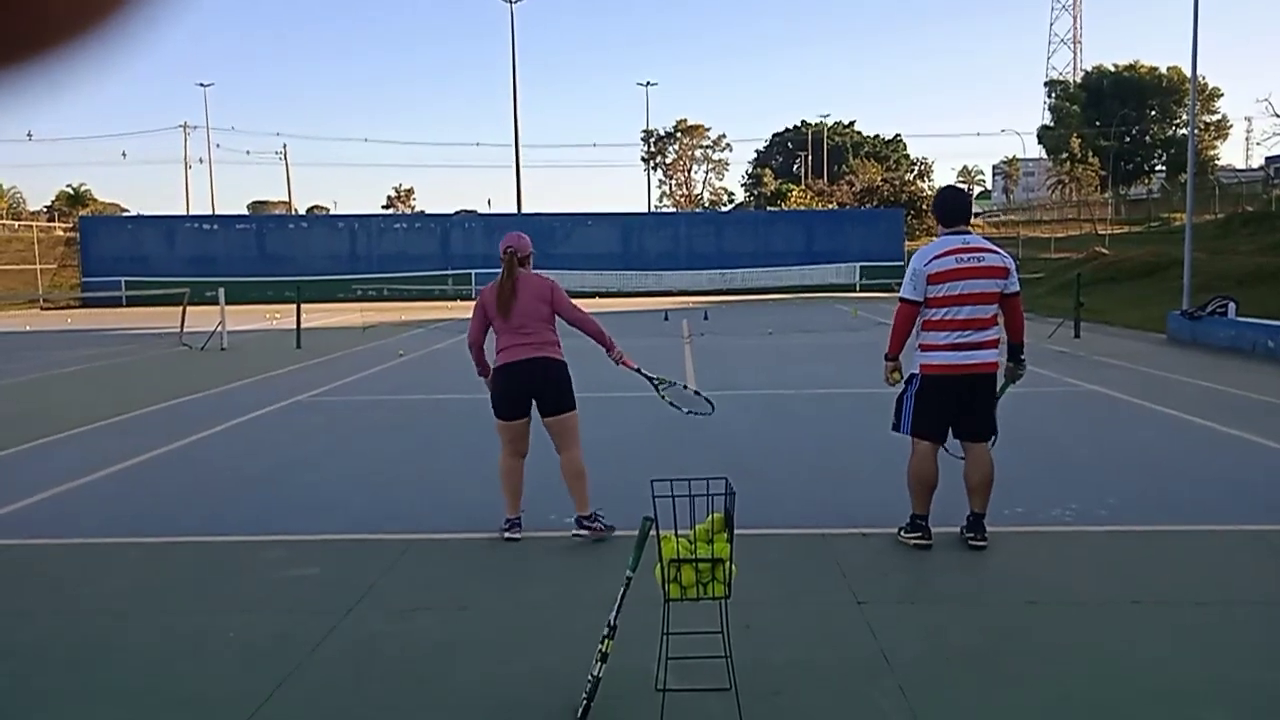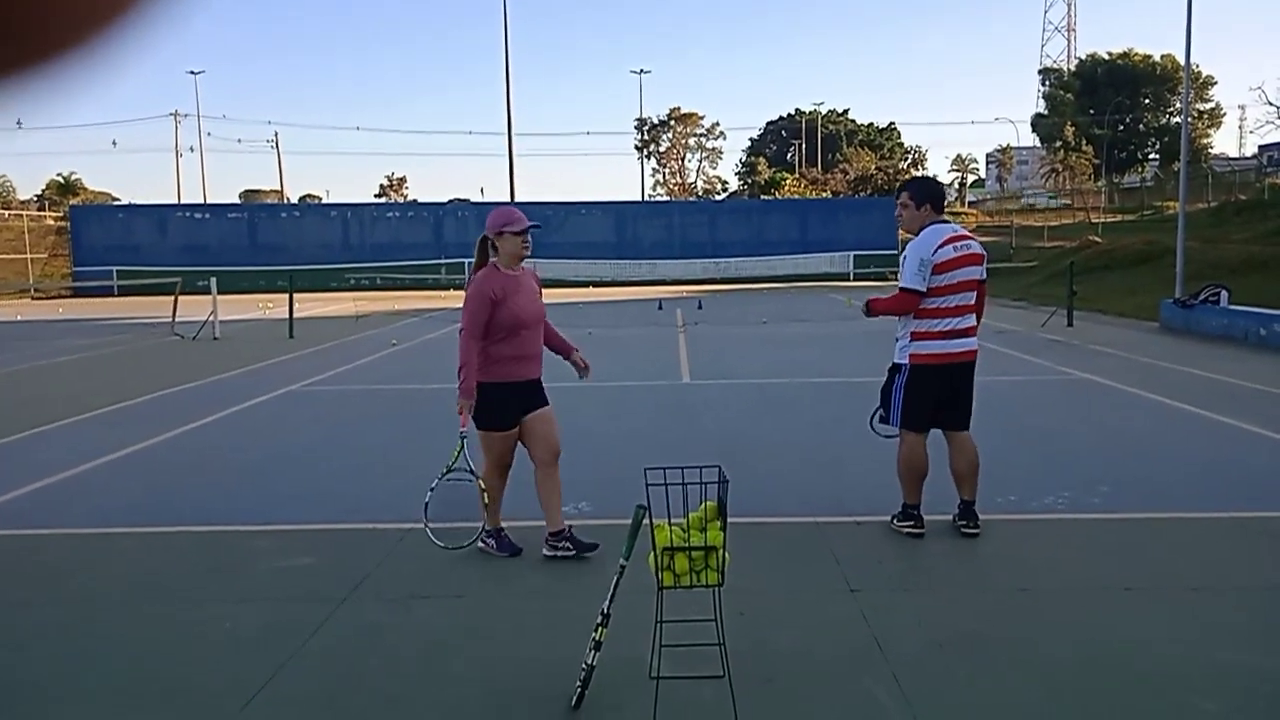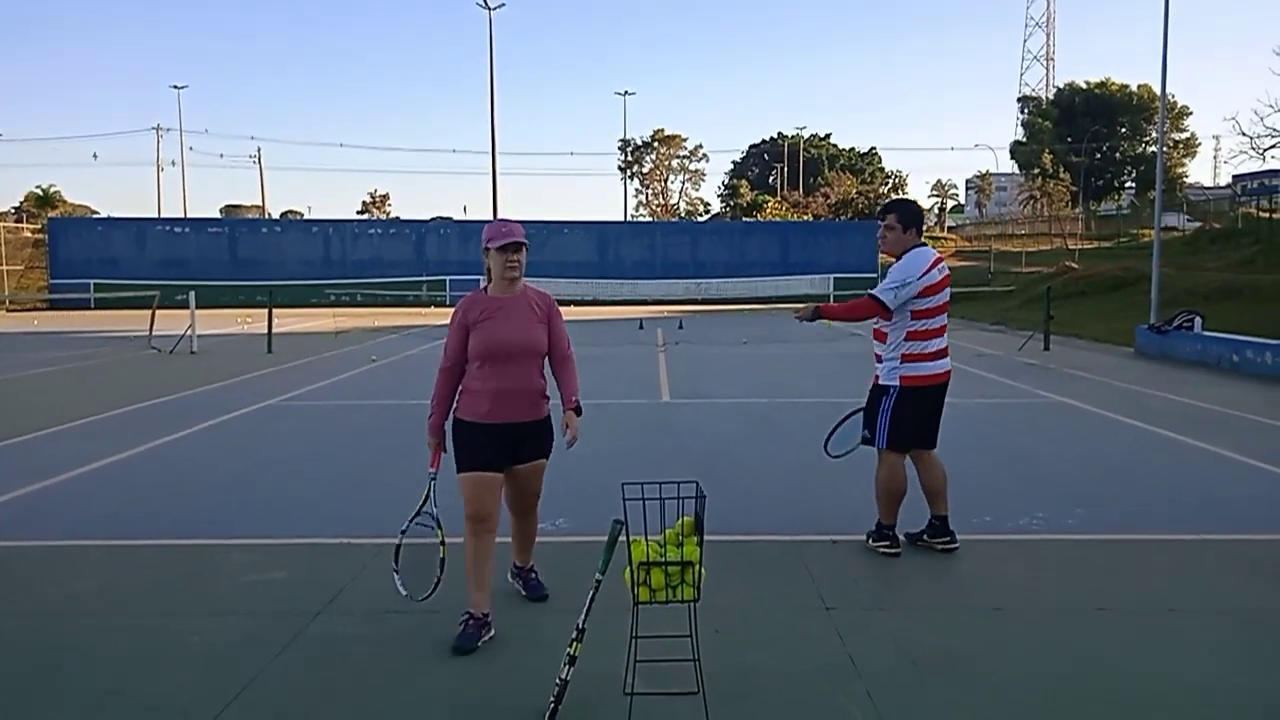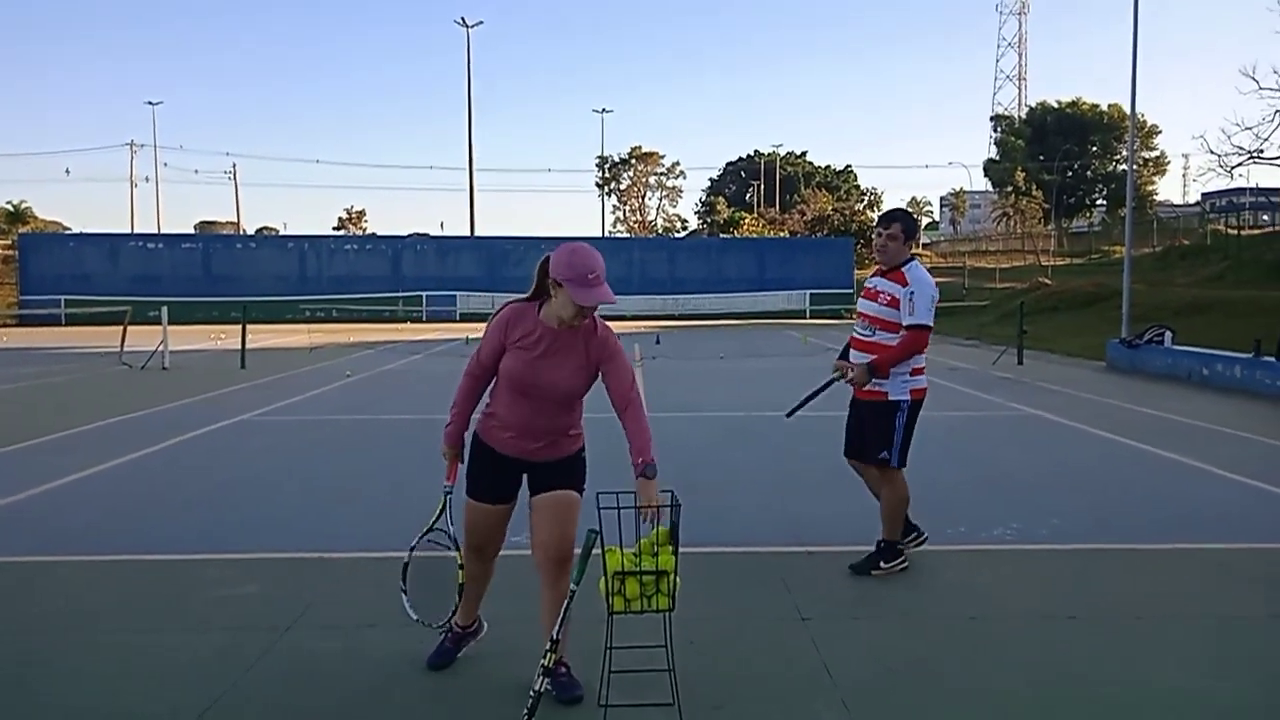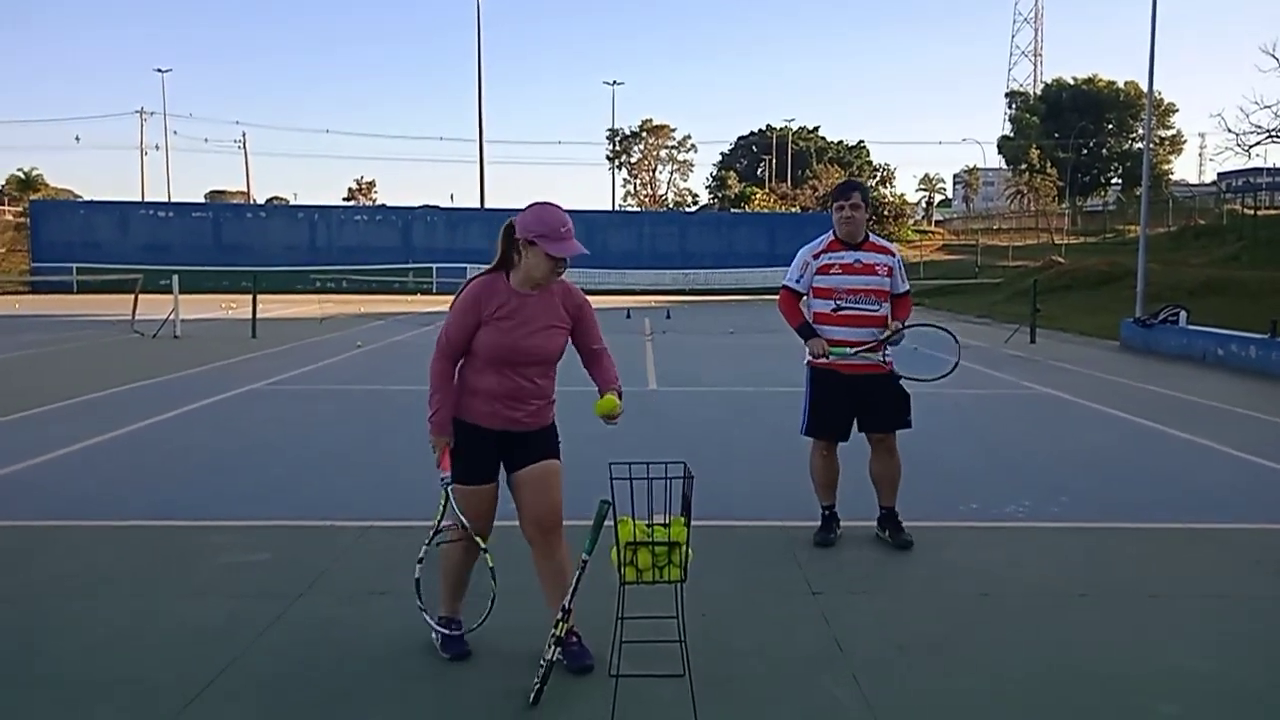
dt=1s
person 1, frame 1
left shoulder: (488, 294)
right shoulder: (546, 285)
left elbow: (474, 341)
right elbow: (576, 317)
left wrist: (485, 371)
right wrist: (609, 345)
left hip: (508, 374)
right hip: (549, 369)
left knee: (512, 452)
right knee: (569, 448)
left ankle: (512, 520)
right ankle: (584, 517)
person 1, frame 2
left shoulder: (529, 278)
right shoulder: (485, 283)
right elbow: (469, 337)
left wrist: (570, 352)
right wrist: (467, 389)
left hip: (529, 385)
right hip: (493, 389)
left knee: (549, 455)
right knee: (499, 463)
left ankle: (557, 536)
right ankle: (491, 533)
person 1, frame 3
left shoulder: (544, 304)
right shoulder: (468, 308)
left elbow: (562, 359)
right elbow: (450, 368)
left wrist: (571, 407)
right wrist: (436, 423)
left hip: (532, 425)
right hip: (476, 427)
left knee: (525, 509)
right knee: (479, 521)
left ankle: (522, 568)
right ankle: (478, 617)
person 1, frame 4
left shoulder: (601, 340)
right shoulder: (512, 320)
left elbow: (629, 405)
right elbow: (476, 375)
left wrist: (645, 471)
right wrist: (454, 433)
left hip: (560, 457)
right hip: (494, 449)
left knee: (557, 558)
right knee: (479, 546)
left ankle: (555, 661)
right ankle: (465, 625)
person 1, frame 5
left shoulder: (569, 300)
right shoulder: (480, 292)
left elbow: (595, 353)
right elbow: (445, 357)
left wrist: (611, 391)
right wrist: (440, 422)
left hip: (535, 430)
right hip: (472, 429)
left knee: (548, 529)
right knee: (470, 532)
left ankle: (565, 631)
right ankle: (447, 621)
person 2, frame 1
left shoulder: (925, 258)
right shoulder: (999, 258)
left elbow: (907, 314)
right elbow: (1013, 312)
left wrist: (892, 357)
right wrist: (1015, 355)
left hip: (935, 368)
right hip: (982, 367)
left knee: (924, 445)
right knee: (977, 446)
left ankle: (919, 524)
right ankle: (977, 524)
person 2, frame 2
left shoulder: (920, 247)
right shoulder: (972, 244)
left elbow: (906, 302)
right elbow: (978, 298)
left wrist: (872, 306)
left hip: (921, 357)
right hip: (962, 353)
left knee: (912, 434)
right knee: (959, 432)
left ankle: (911, 513)
right ankle: (968, 512)
person 2, frame 3
left shoulder: (908, 269)
right shoulder: (933, 261)
left elbow: (867, 308)
left wrist: (818, 311)
left hip: (904, 379)
right hip: (933, 374)
left knee: (891, 453)
right knee: (923, 450)
left ankle: (885, 533)
right ankle: (940, 528)
person 2, frame 4
left shoulder: (916, 282)
right shoulder: (875, 276)
left elbow: (916, 339)
left wrist: (872, 368)
right wrist: (846, 357)
left hip: (896, 394)
right hip: (869, 390)
left knee: (885, 468)
right knee: (862, 461)
left ankle: (891, 550)
right ankle: (905, 528)
person 2, frame 5
left shoulder: (888, 254)
right shoulder: (813, 254)
left elbow: (901, 298)
right elbow: (787, 299)
left wrist: (896, 322)
right wrist: (809, 336)
left hip: (876, 366)
right hip: (828, 367)
left knee: (884, 440)
right knee: (824, 443)
left ankle: (888, 517)
right ankle: (828, 516)
